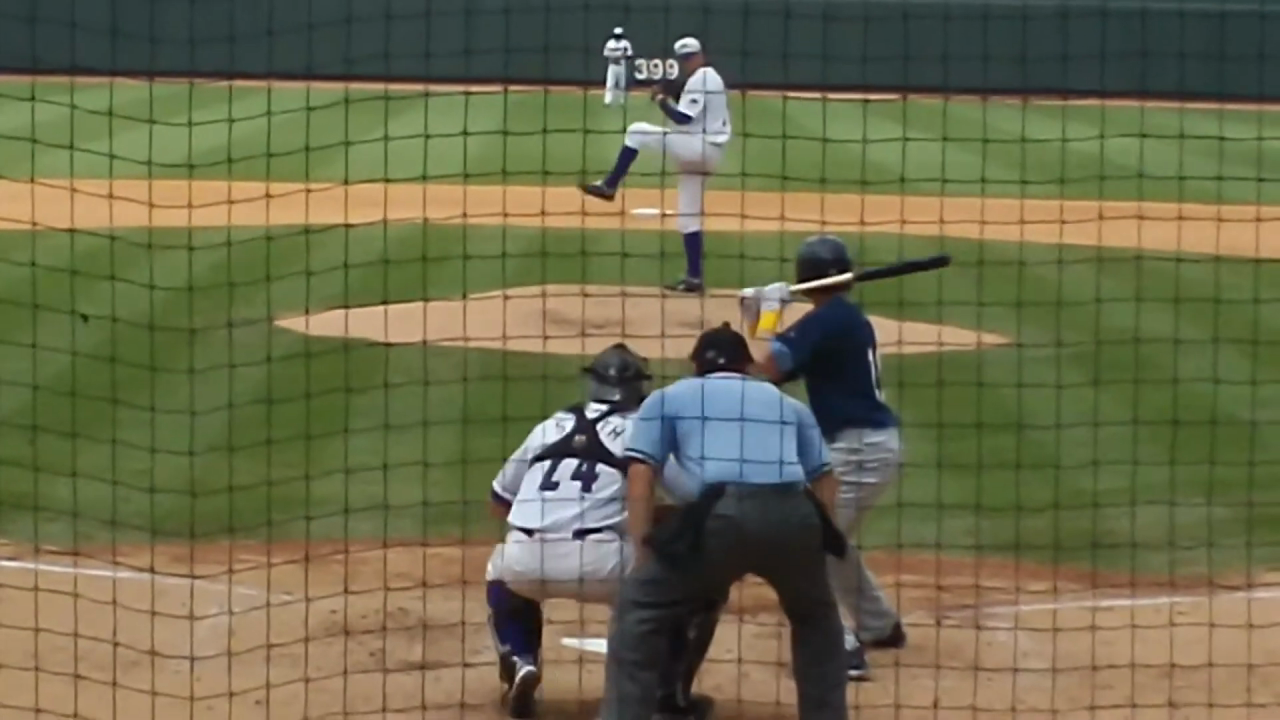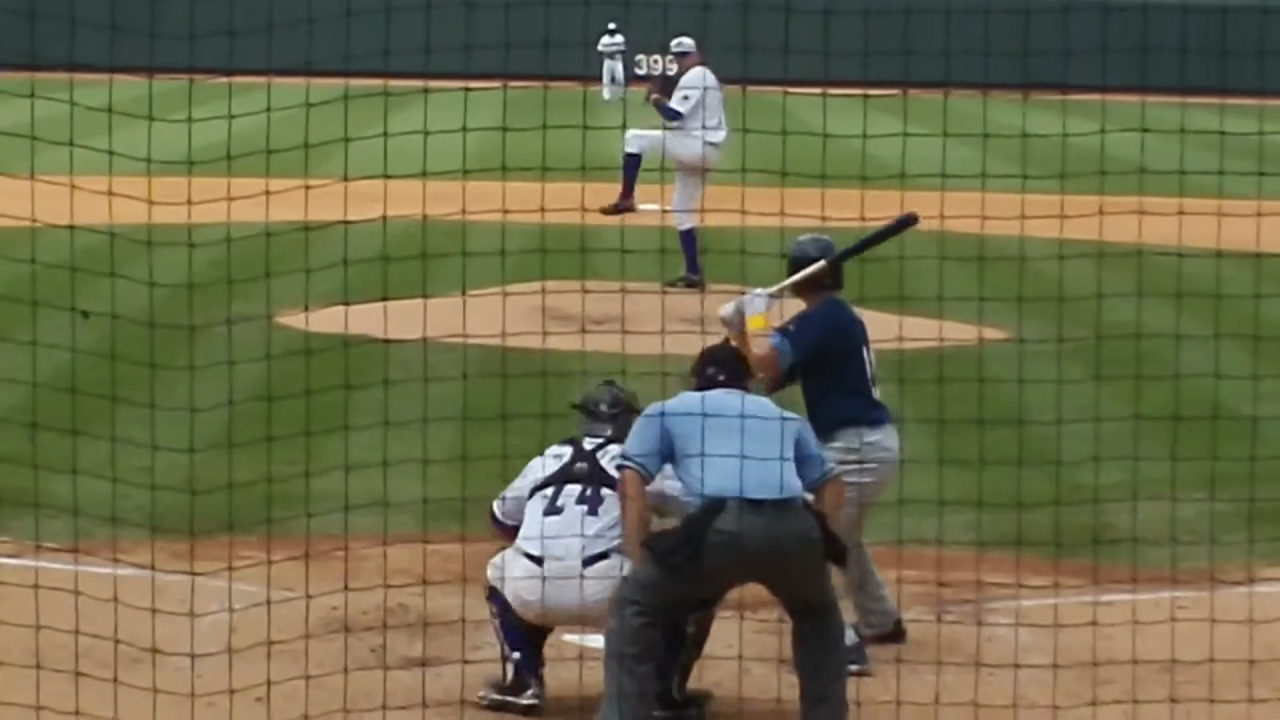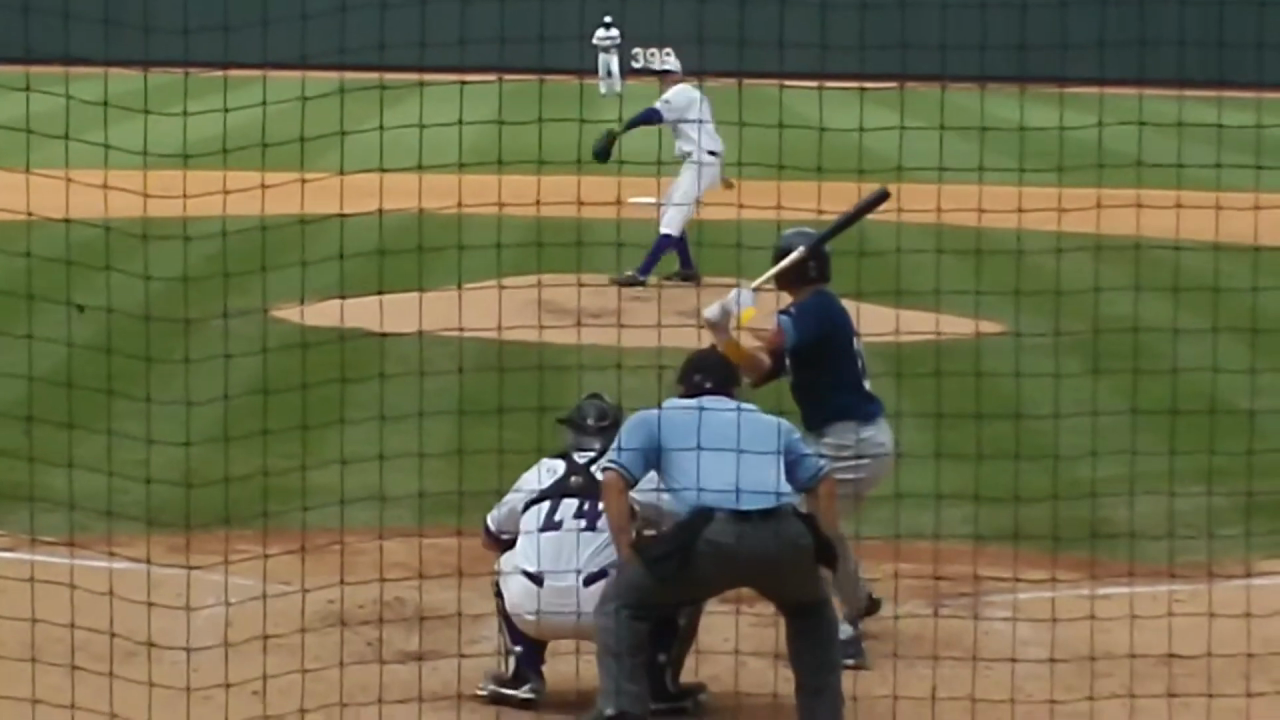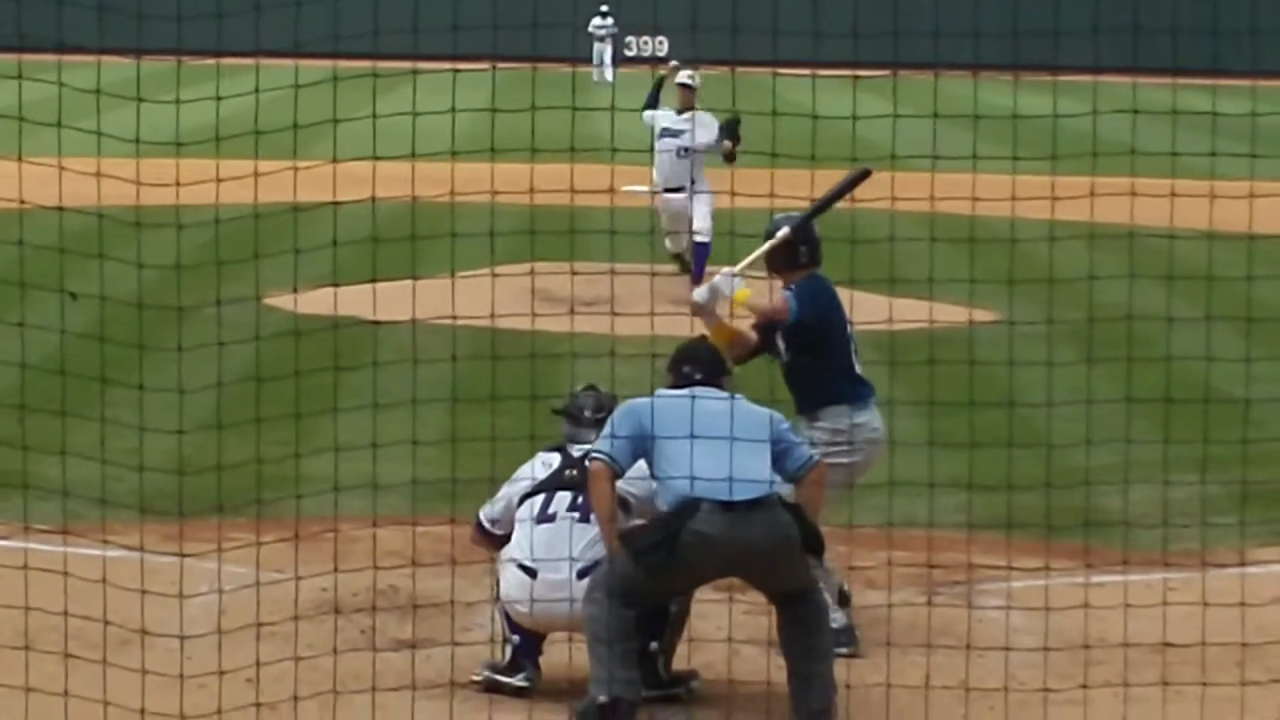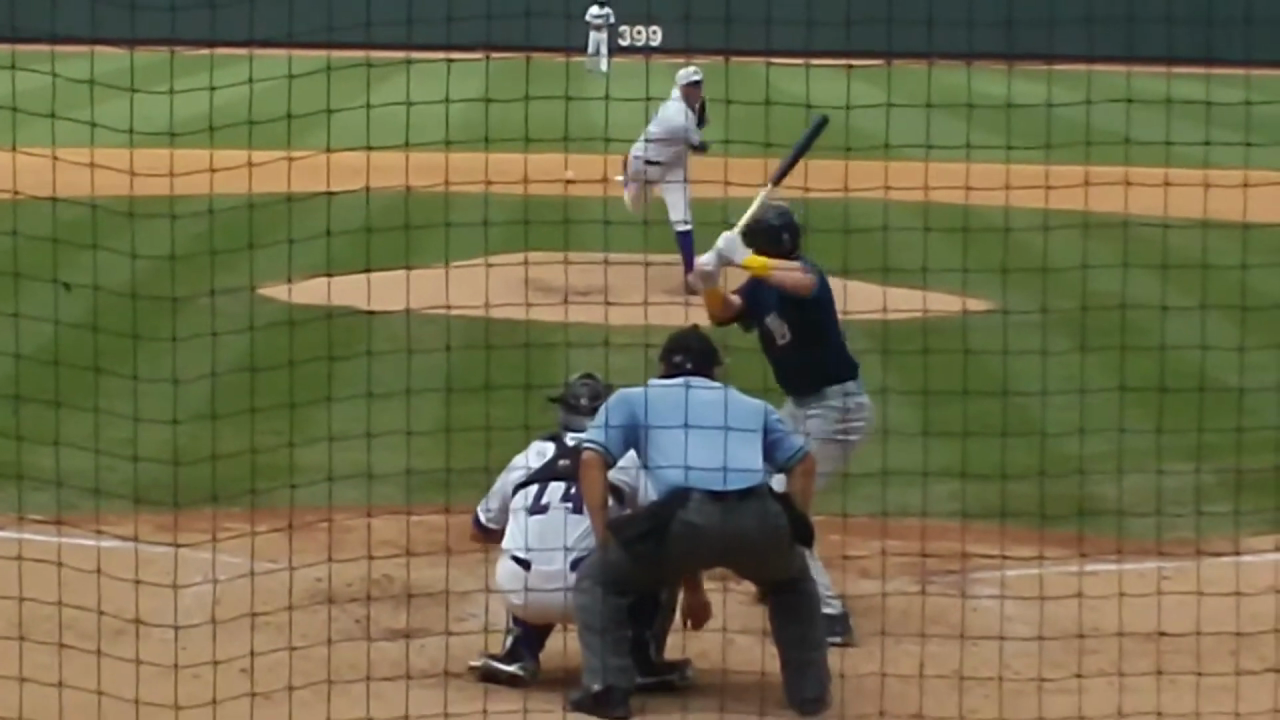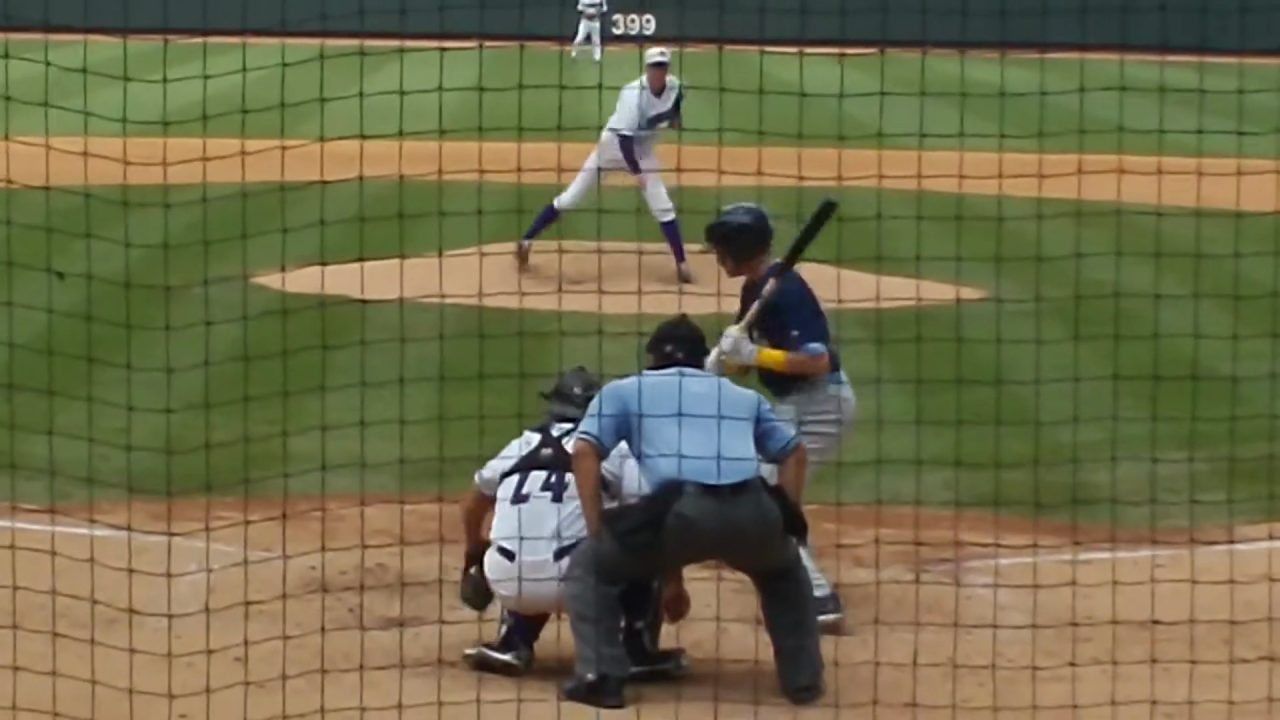
dt=0.3s
person 1, frame 1
left shoulder: (826, 319)
right shoulder: (850, 318)
left elbow: (765, 368)
right elbow: (779, 369)
left hip: (857, 449)
right hip: (870, 443)
left ankle: (843, 651)
right ankle: (881, 626)
person 1, frame 2
left shoulder: (822, 317)
right shoulder: (837, 318)
left elbow: (768, 357)
right elbow: (773, 378)
right wrist: (738, 331)
left hip: (855, 448)
right hip: (871, 442)
right knee: (841, 534)
left ankle: (843, 647)
right ankle: (882, 621)
person 1, frame 3
left shoulder: (817, 308)
right shoulder: (817, 311)
left elbow: (771, 337)
right elbow: (760, 371)
right wrist: (723, 332)
left hip: (849, 444)
right hip: (861, 438)
left ankle: (840, 641)
right ankle: (856, 602)
person 1, frame 4
left shoulder: (814, 290)
right shoulder: (795, 299)
left elbow: (776, 308)
right elbow: (740, 348)
left wrist: (734, 294)
right wrist: (709, 312)
left hip: (841, 427)
right hip: (822, 421)
left ankle: (834, 628)
right ankle: (826, 589)
person 1, frame 5
left shoulder: (799, 280)
right shoulder: (761, 287)
left elbow: (805, 282)
right elbow: (723, 312)
left wrist: (741, 259)
right wrist: (708, 282)
left hip: (835, 408)
right hip: (803, 404)
left ankle: (830, 616)
person 1, frame 6
left shoulder: (783, 290)
right shoulder: (752, 291)
left elbow: (817, 362)
right elbow: (746, 360)
left wrist: (753, 356)
right wrist: (727, 358)
left hip: (816, 406)
right hip: (798, 404)
left ankle: (817, 598)
person 2, frame 1
left shoulder: (668, 397)
right shoulder: (789, 403)
left elbow: (640, 474)
right elbow: (823, 479)
left wrist: (643, 552)
right wrist: (813, 539)
left hip: (724, 515)
right hip: (792, 514)
left knee: (640, 607)
right knee: (815, 615)
person 2, frame 2
left shoulder: (665, 412)
right shoulder: (785, 417)
left elbow: (631, 481)
right elbow: (829, 487)
left wrist: (640, 560)
right wrist: (815, 547)
left hip: (723, 529)
right hip: (793, 530)
left knee: (633, 605)
right knee: (818, 612)
person 2, frame 3
left shoulder: (653, 418)
right shoulder: (774, 423)
left elbow: (613, 482)
right elbow: (823, 485)
left wrist: (629, 560)
right wrist: (813, 551)
left hip: (713, 538)
right hip: (784, 538)
left knee: (621, 602)
right knee: (811, 609)
person 2, frame 4
left shoulder: (641, 409)
right shoulder: (761, 414)
left elbow: (599, 471)
right elbow: (813, 473)
left wrist: (615, 550)
right wrist: (798, 539)
left hip: (699, 529)
right hip: (770, 528)
left knee: (608, 590)
right knee: (801, 596)
person 2, frame 5
left shoulder: (632, 399)
right shoulder: (752, 405)
left elbow: (592, 460)
right elbow: (802, 464)
left wrist: (605, 540)
right wrist: (789, 528)
left hip: (689, 518)
right hip: (759, 520)
left knee: (598, 579)
right knee: (793, 585)
left ankle: (607, 688)
person 2, frame 6
left shoulder: (623, 391)
right shoulder: (743, 395)
left elbow: (584, 451)
right elbow: (794, 453)
left wrist: (597, 532)
right wrist: (781, 522)
left hip: (684, 511)
right hip: (752, 513)
left knee: (589, 568)
right knee: (786, 572)
left ankle: (600, 677)
right ankle: (803, 679)
person 3, frame 1
left shoulder: (550, 426)
left elbow: (499, 501)
left hip: (524, 559)
right hip: (598, 562)
left knee: (503, 577)
left ankle: (520, 662)
person 3, frame 2
left shoulder: (548, 459)
left elbow: (499, 522)
left hip: (531, 591)
right hip: (601, 591)
left knee: (501, 571)
left ankle: (522, 680)
right ankle: (666, 690)
person 3, frame 3
left shoulder: (539, 473)
left elbow: (492, 537)
left hip: (529, 609)
left knee: (510, 567)
left ankle: (523, 676)
right ankle: (659, 684)
person 3, frame 4
left shoulder: (534, 467)
right shoulder: (633, 468)
left elbow: (482, 536)
left hip: (524, 601)
left ankle: (518, 665)
right ankle: (651, 673)
person 3, frame 5
left shoulder: (528, 457)
right shoulder: (626, 458)
left elbow: (481, 532)
left hip: (519, 593)
left ankle: (518, 654)
right ankle: (644, 661)
person 3, frame 6
left shoulder: (519, 446)
right shoulder: (614, 448)
left elbow: (478, 495)
left wrist: (474, 549)
left hip: (508, 583)
left ankle: (512, 643)
right ankle: (639, 650)
person 4, frame 1
left shoulder: (700, 79)
right shoulder: (712, 78)
left elbow: (682, 118)
left wrist: (662, 102)
right wrist: (670, 102)
left hip: (700, 147)
right hip: (709, 152)
left knee: (637, 131)
right knee: (689, 215)
left ankle: (610, 185)
right ankle: (694, 277)
person 4, frame 2
left shoulder: (693, 78)
right shoulder: (709, 78)
left elbow: (673, 114)
left wrist: (656, 101)
right wrist: (663, 102)
left hip: (694, 146)
right hip: (706, 151)
left knee: (634, 137)
right knee: (682, 212)
left ankle: (626, 198)
right ankle: (693, 274)
person 4, frame 3
left shoulder: (679, 93)
right shoulder: (693, 95)
left elbow: (653, 115)
right elbow: (696, 136)
left wrist: (622, 128)
right wrist: (721, 176)
left hip: (701, 162)
right hip: (705, 162)
left knee: (672, 219)
right knee: (672, 214)
left ankle: (642, 273)
right ankle: (687, 269)
person 4, frame 4
left shoulder: (707, 121)
right shoulder: (661, 117)
left elbow: (729, 157)
right elbow: (646, 112)
left wrist: (731, 145)
right wrist: (661, 78)
left hip: (695, 191)
right hip: (667, 192)
left knee: (702, 230)
right knee: (675, 237)
left ankle: (698, 284)
right ankle: (679, 253)
person 4, frame 5
left shoulder: (685, 98)
right shoulder: (680, 120)
right elbow: (699, 147)
right wrist: (704, 145)
left hip: (671, 166)
right hip: (645, 163)
left knee: (681, 219)
right knee: (634, 204)
left ankle: (690, 274)
person 4, frame 6
left shoulder: (674, 86)
right shoulder: (634, 93)
right elbow: (623, 137)
left wrist: (674, 119)
right wrist: (637, 172)
left hip: (642, 151)
right hip: (613, 149)
left knee: (663, 207)
right knee: (572, 198)
left ankle: (681, 262)
right ankle: (527, 240)
